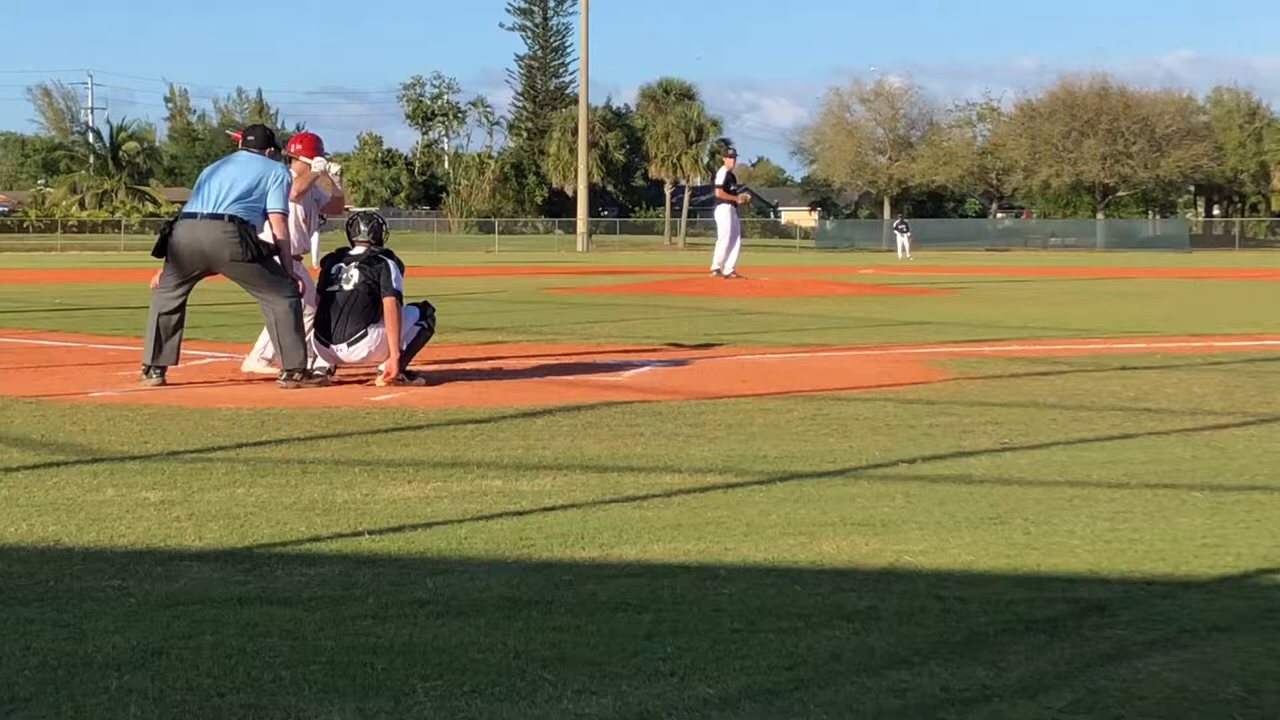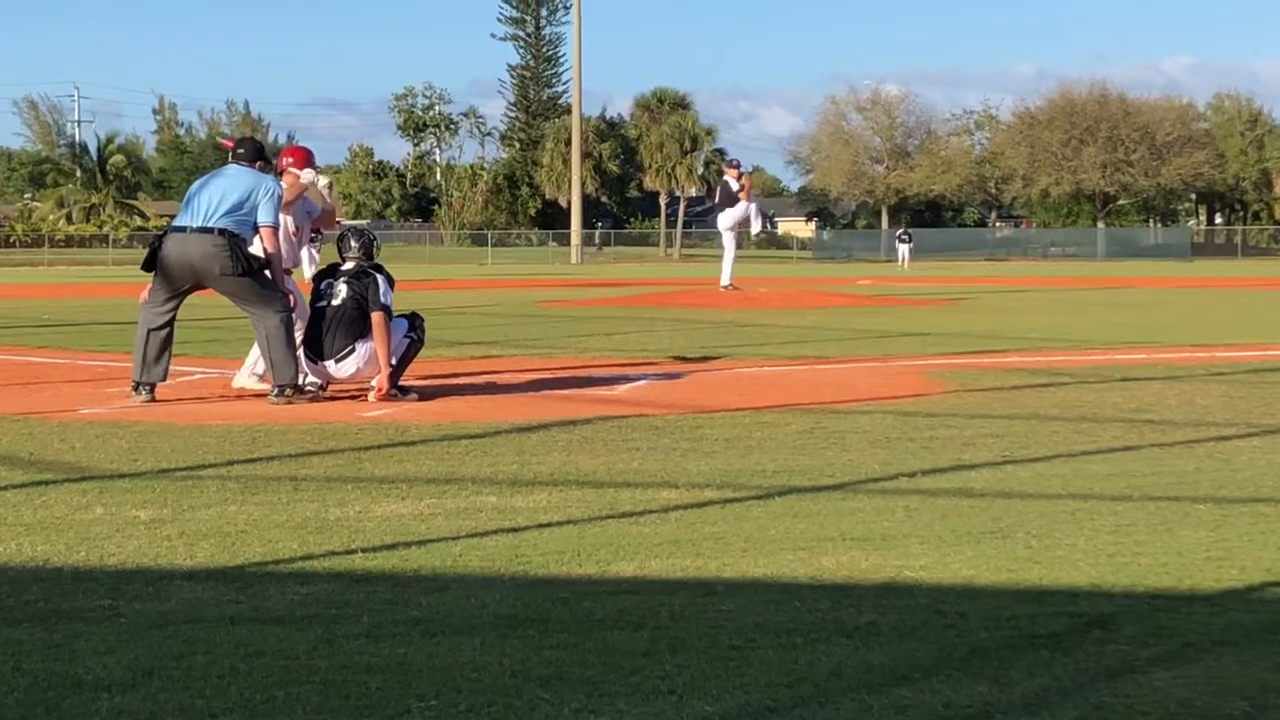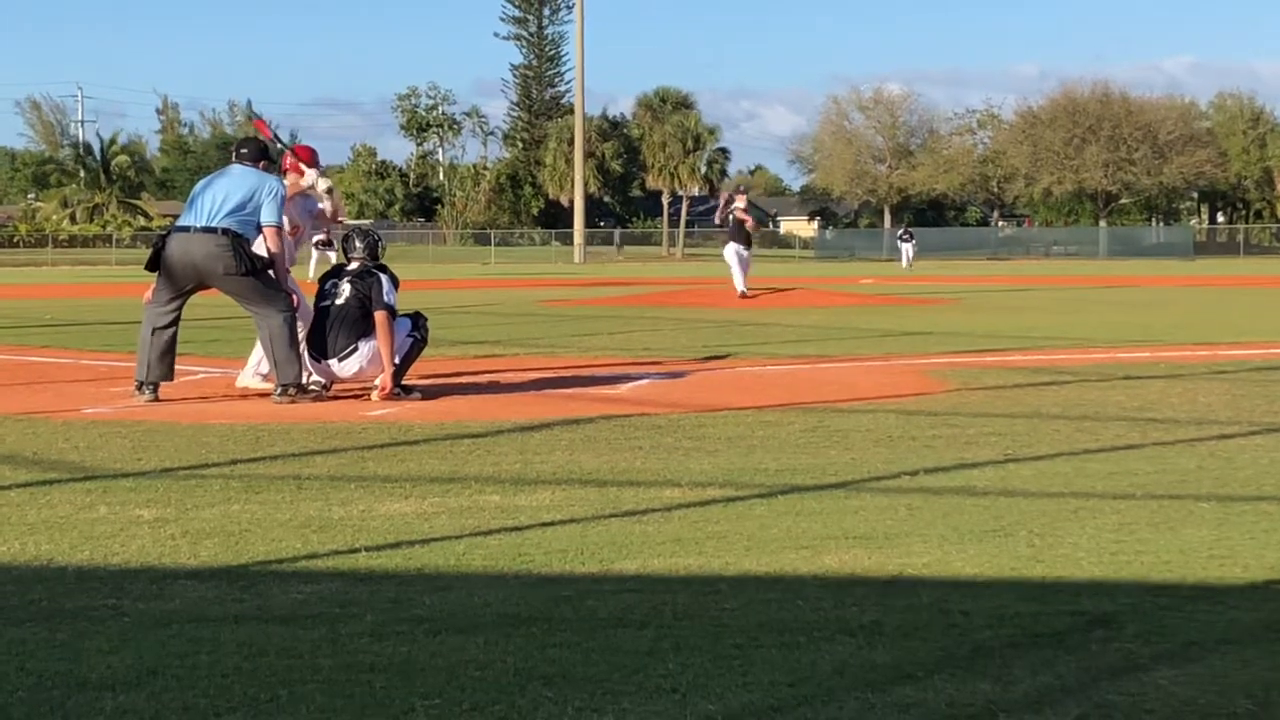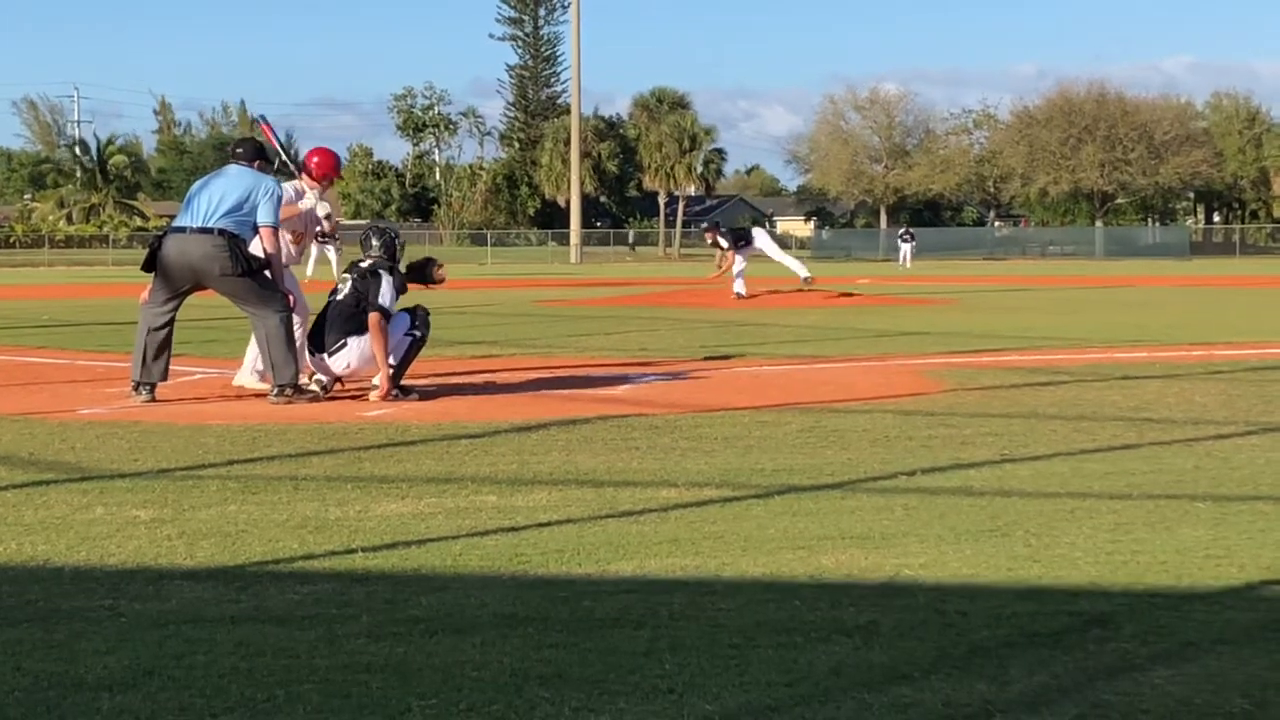
dt=0.7s
person 1, frame 1
left shoulder: (214, 167)
right shoulder: (276, 170)
right elbow: (277, 224)
left wrist: (169, 265)
right wrist: (288, 271)
left hip: (184, 232)
right hip: (227, 235)
left knee: (166, 294)
right knee: (283, 293)
left ankle: (153, 369)
right ankle: (293, 371)
person 1, frame 2
left shoulder: (203, 180)
right shoulder: (266, 183)
right elbow: (269, 238)
left wrist: (158, 279)
right wrist: (280, 285)
left hip: (173, 247)
right hip: (217, 249)
left knee: (154, 309)
right knee: (274, 308)
left ankle: (143, 386)
right ankle: (285, 387)
person 1, frame 3
left shoulder: (207, 180)
right shoulder: (269, 183)
right elbow: (272, 238)
left wrist: (162, 279)
right wrist: (283, 284)
left hip: (177, 246)
right hip: (221, 249)
left knee: (158, 309)
right knee: (278, 307)
left ankle: (146, 385)
right ankle: (288, 386)
person 1, frame 4
left shoulder: (204, 181)
right shoulder: (266, 183)
right elbow: (268, 239)
left wrist: (157, 280)
right wrist: (280, 286)
left hip: (173, 247)
right hip: (217, 250)
left knee: (154, 309)
right knee: (274, 307)
left ankle: (143, 386)
right ankle: (284, 387)
person 2, frame 1
left shoulder: (312, 187)
left elbow: (336, 207)
right elbow: (294, 192)
left wrist: (335, 180)
right wrist: (317, 171)
left hip: (293, 261)
right hip: (274, 258)
left knee: (310, 307)
right ankle: (257, 359)
person 2, frame 2
left shoulder: (303, 201)
left elbow: (328, 222)
right elbow: (282, 203)
left wrist: (325, 193)
right wrist: (305, 182)
left hip: (283, 274)
left knee: (302, 323)
right ankle: (249, 376)
person 2, frame 3
left shoulder: (306, 199)
left elbow: (330, 218)
left wrist: (327, 196)
right wrist: (303, 184)
left knee: (302, 319)
left ankle: (302, 371)
right ankle: (253, 374)
person 2, frame 4
left shoulder: (316, 199)
right shoulder: (288, 191)
left elbow: (330, 232)
left wrist: (327, 217)
right wrist: (301, 206)
left hip: (282, 266)
left knee: (300, 314)
left ankle: (294, 371)
right ankle: (250, 373)
person 3, frame 1
left shoulder: (331, 261)
right shoulder: (384, 262)
left elbow: (320, 304)
right elbow: (391, 307)
right wrist: (395, 356)
left hip: (323, 348)
right hip: (360, 347)
right knee: (424, 313)
left ankle: (323, 366)
right ankle: (393, 371)
person 3, frame 2
left shoulder: (323, 277)
right shoulder: (374, 277)
right elbow: (379, 322)
right wrist: (385, 371)
left hip: (313, 365)
right hip: (349, 362)
right knee: (413, 324)
right ankle: (387, 386)
person 3, frame 3
left shoulder: (329, 277)
right shoulder: (378, 277)
right elbow: (382, 321)
right wrist: (389, 370)
left hip: (317, 364)
right hip: (352, 361)
right knee: (416, 323)
left ankle: (320, 381)
right ankle: (390, 385)
person 3, frame 4
left shoulder: (352, 270)
right shoulder: (383, 276)
right elbow: (375, 322)
right wrist: (385, 373)
left hip: (316, 358)
right hip: (346, 355)
right knee: (418, 317)
left ankle: (322, 380)
right ankle: (388, 386)
